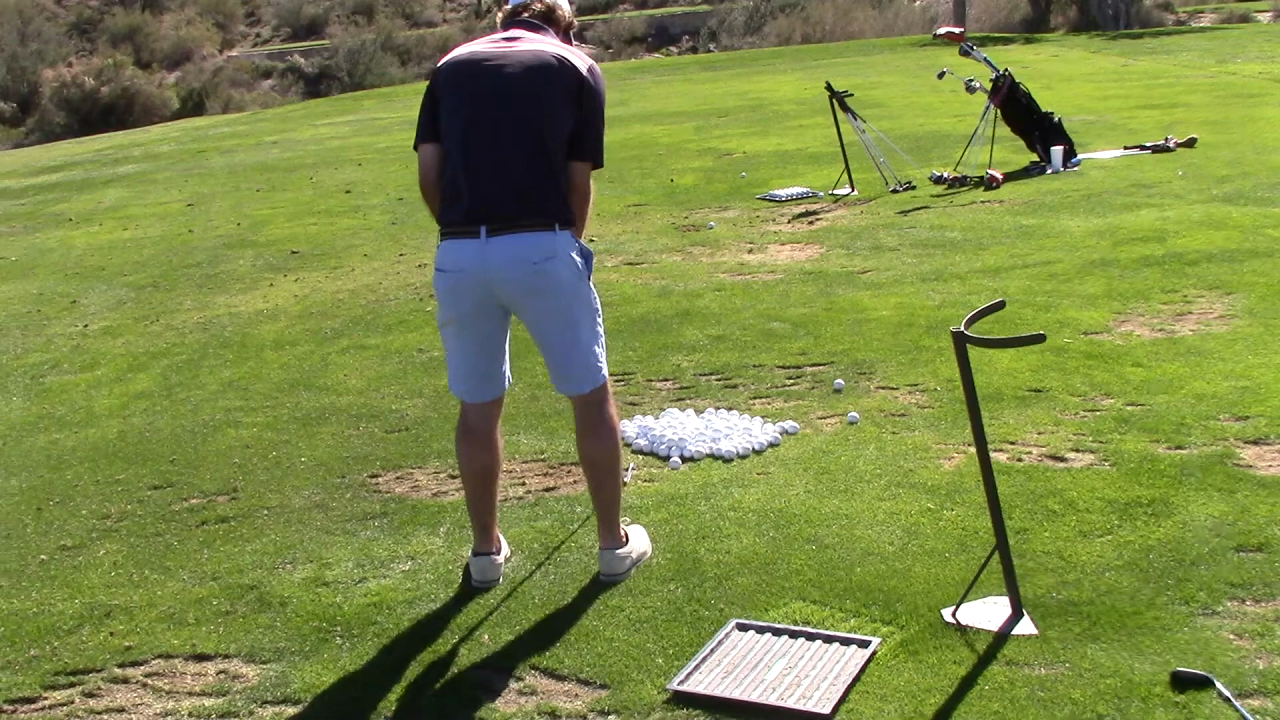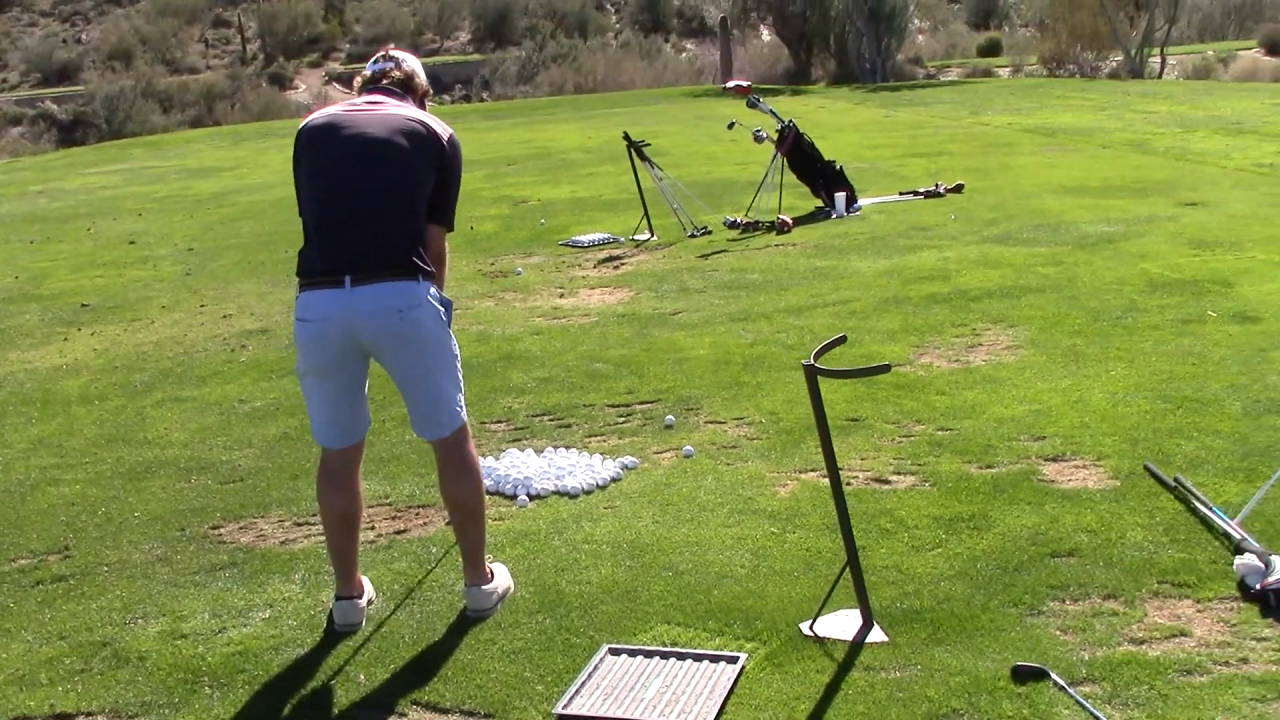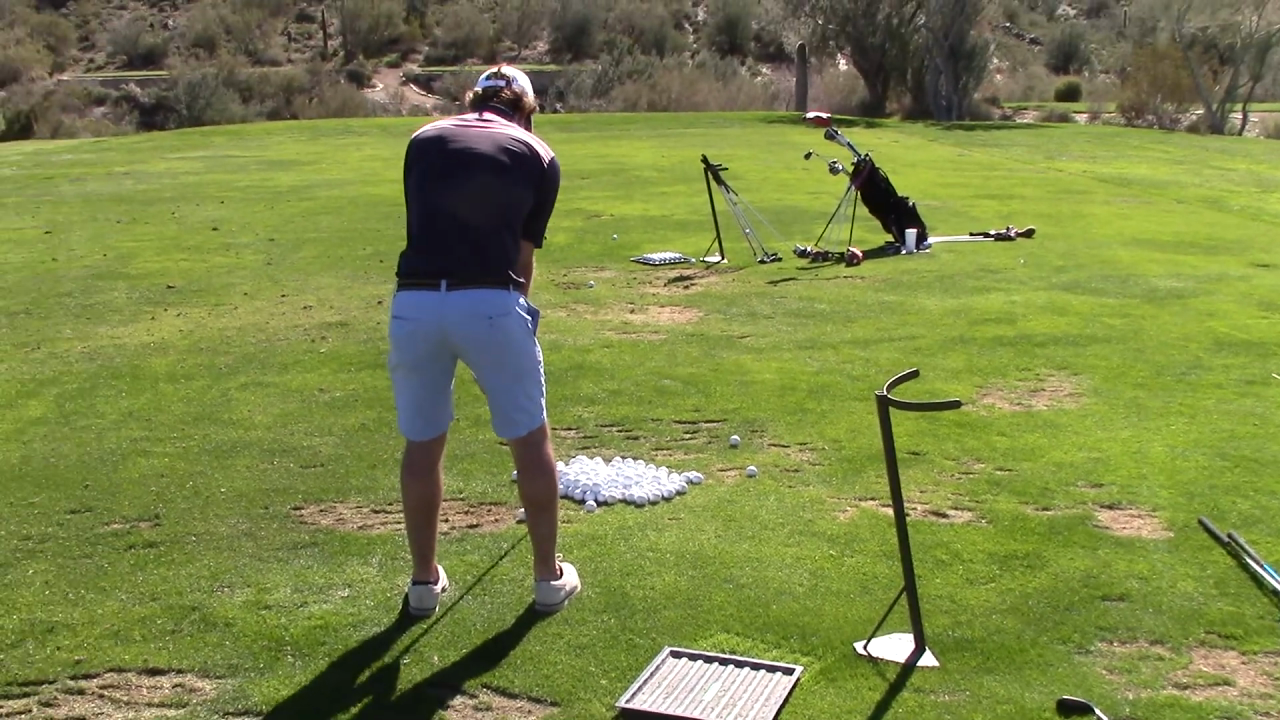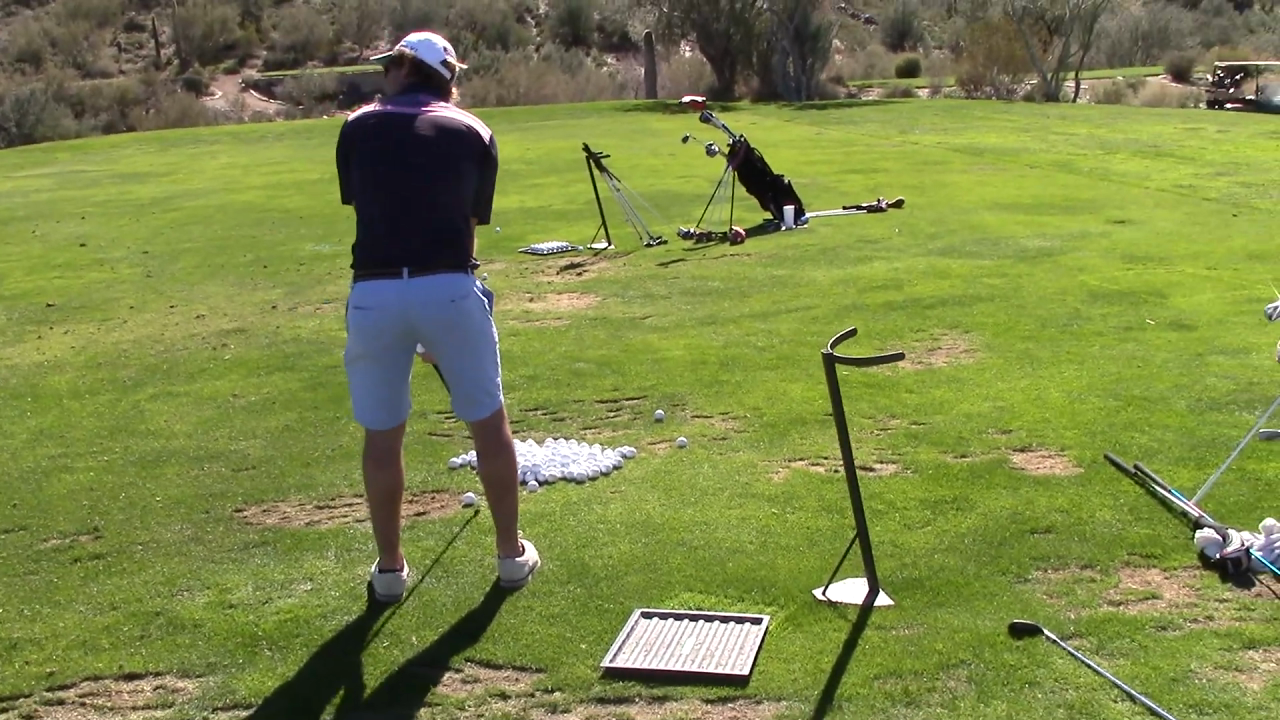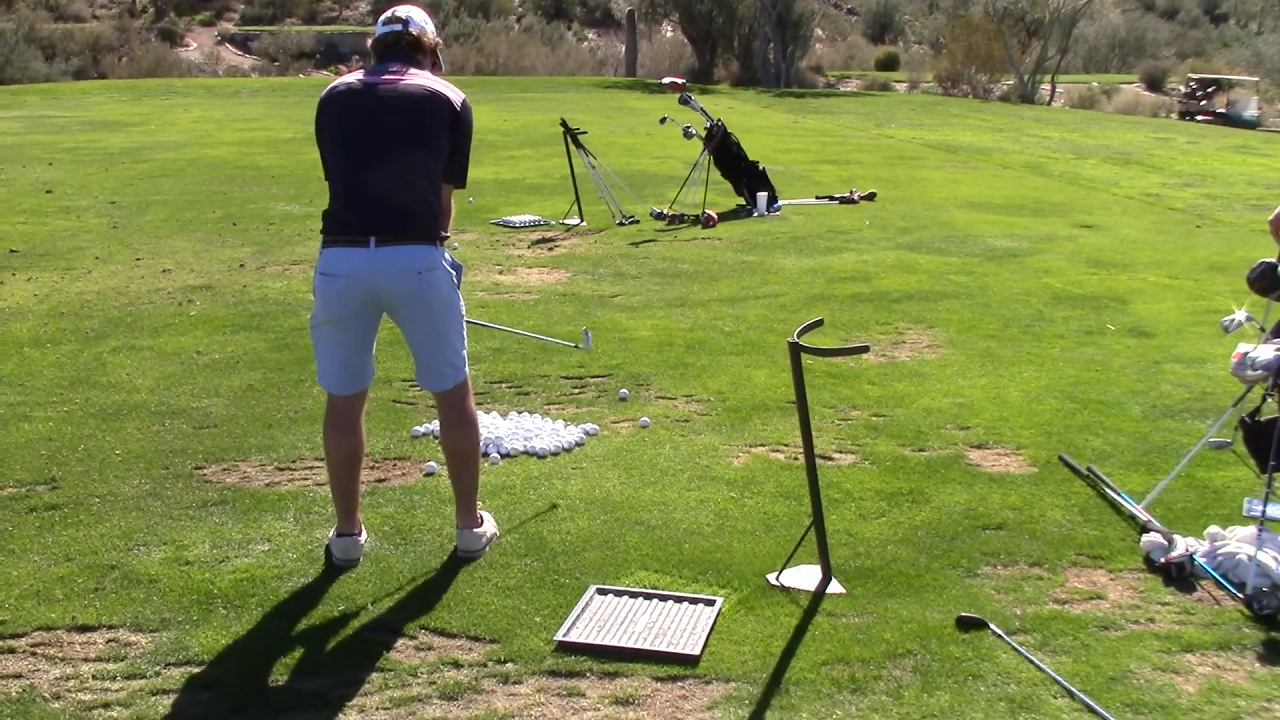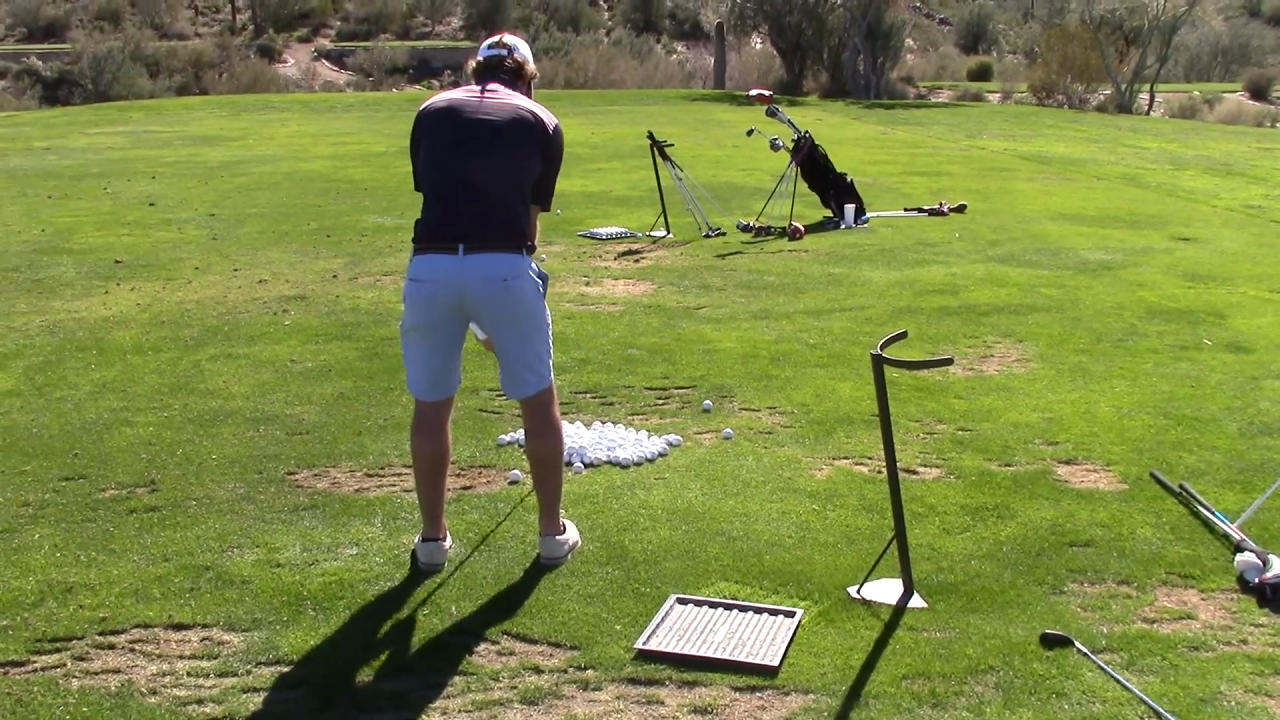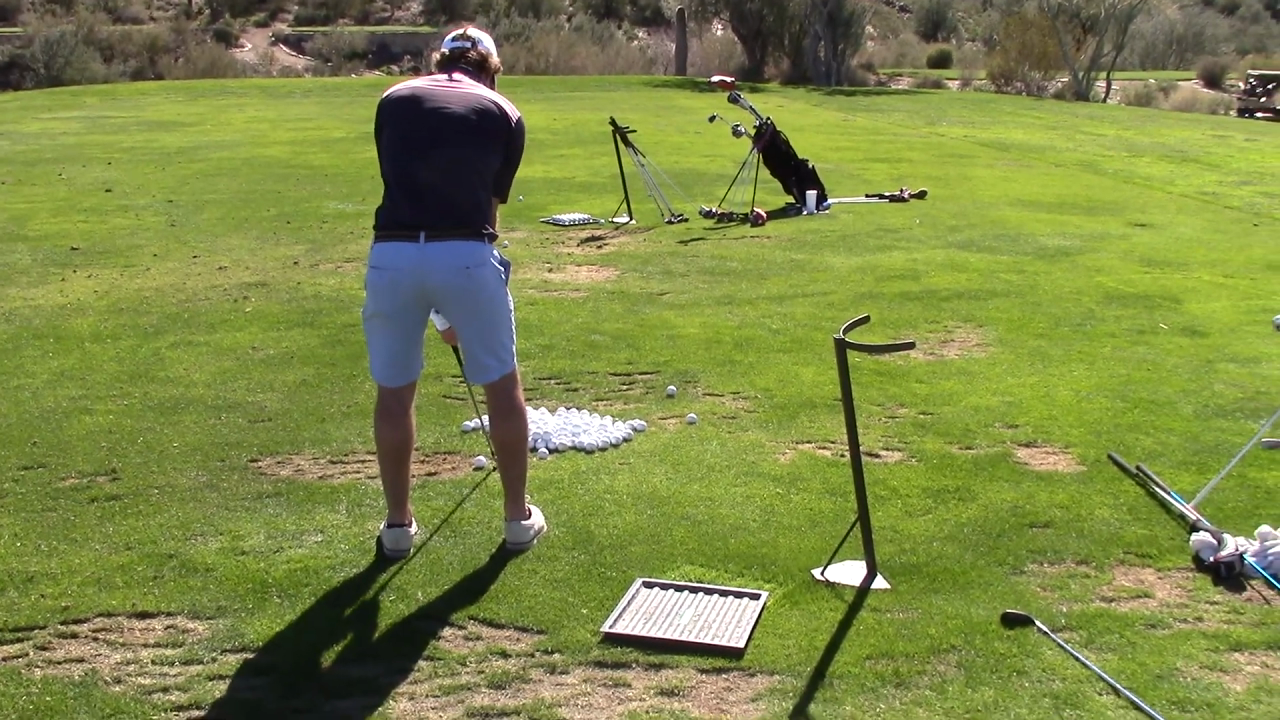
dt=0.7s
person 1, frame 1
left shoulder: (451, 65)
right shoulder: (576, 66)
left elbow: (429, 177)
right elbow: (578, 184)
left hip: (458, 254)
right hip: (540, 247)
left knee: (478, 406)
right knee: (591, 397)
left ankle: (486, 549)
right ankle: (614, 541)
person 1, frame 2
left shoulder: (312, 127)
right shoulder: (435, 133)
right wrist: (432, 298)
left hip: (320, 301)
right hip: (401, 297)
left knee: (338, 453)
right knee: (451, 439)
left ankle: (349, 593)
right ankle: (479, 579)
person 1, frame 3
left shoulder: (424, 139)
right shoulder: (538, 154)
left hip: (416, 301)
right hip: (491, 303)
left knee: (422, 445)
right knee: (530, 440)
left ankle: (424, 579)
right ankle: (549, 575)
person 1, frame 4
left shoulder: (358, 127)
right shoulder: (475, 134)
left elbow: (360, 209)
left hip: (374, 292)
right hip: (449, 288)
left knee: (382, 434)
right knee: (488, 421)
left ankle: (390, 567)
right ankle: (511, 552)
person 1, frame 5
left shoulder: (334, 96)
right shoulder: (449, 100)
right elbow: (443, 198)
left hip: (342, 258)
right hip: (417, 258)
left knee: (343, 400)
right knee: (452, 392)
left ankle: (348, 531)
right ankle: (469, 523)
person 1, frame 6
left shoulder: (432, 111)
right shoulder: (543, 123)
left hip: (431, 266)
right hip: (504, 267)
left knee: (431, 406)
right knee: (538, 400)
left ankle: (432, 537)
right ankle: (552, 530)
person 1, frame 7
left shoulder: (394, 98)
right shoulder: (504, 113)
right wrist: (458, 312)
left hip: (393, 252)
right hip: (465, 254)
left knee: (393, 391)
right knee: (502, 385)
left ankle: (398, 522)
right ankle: (518, 515)
